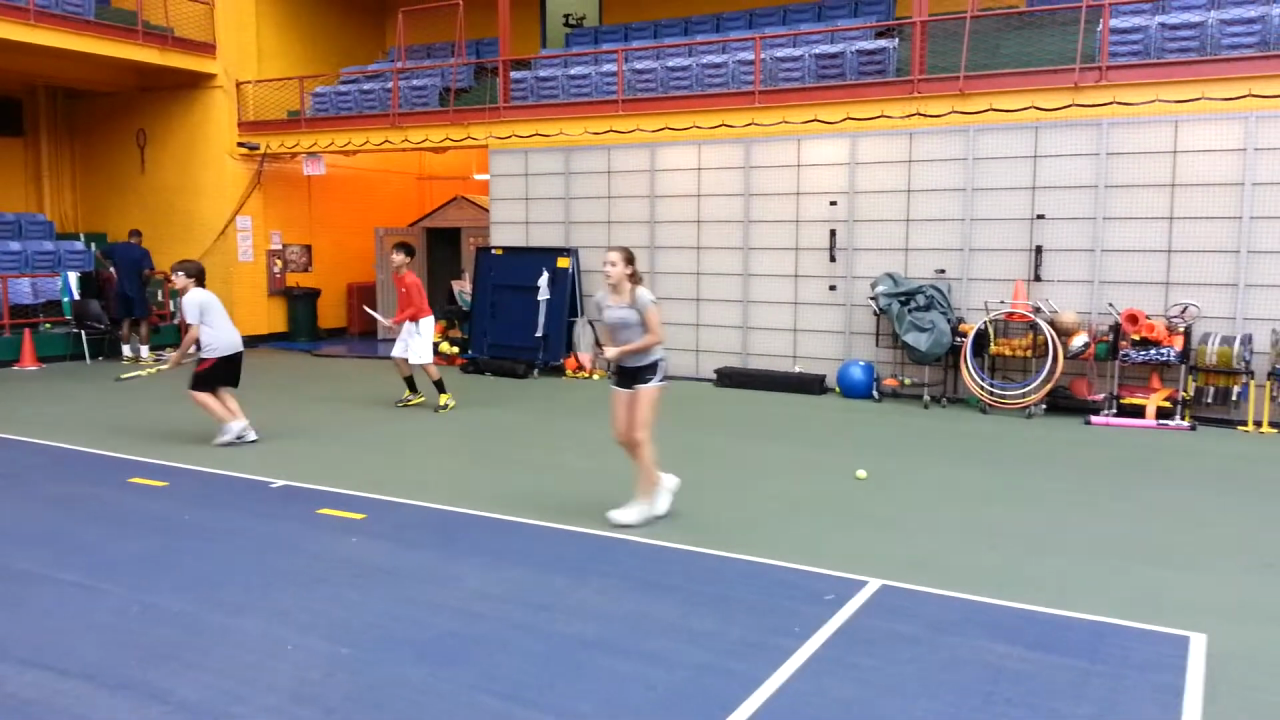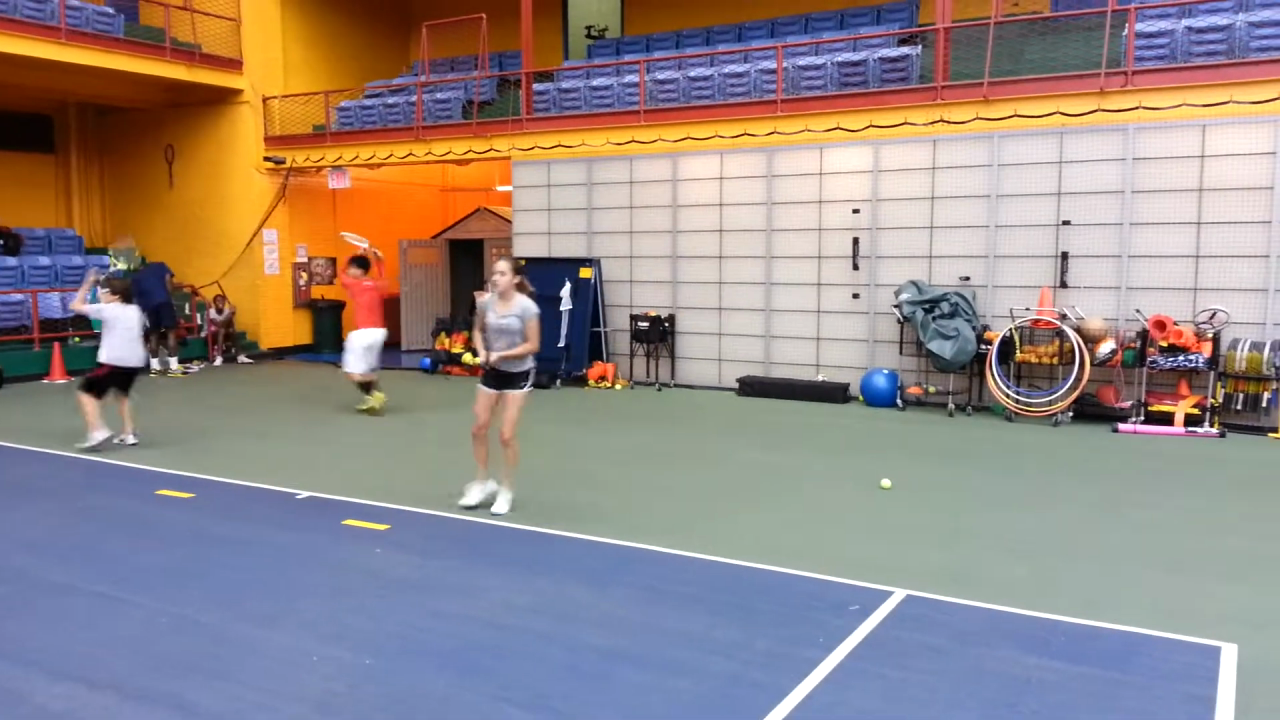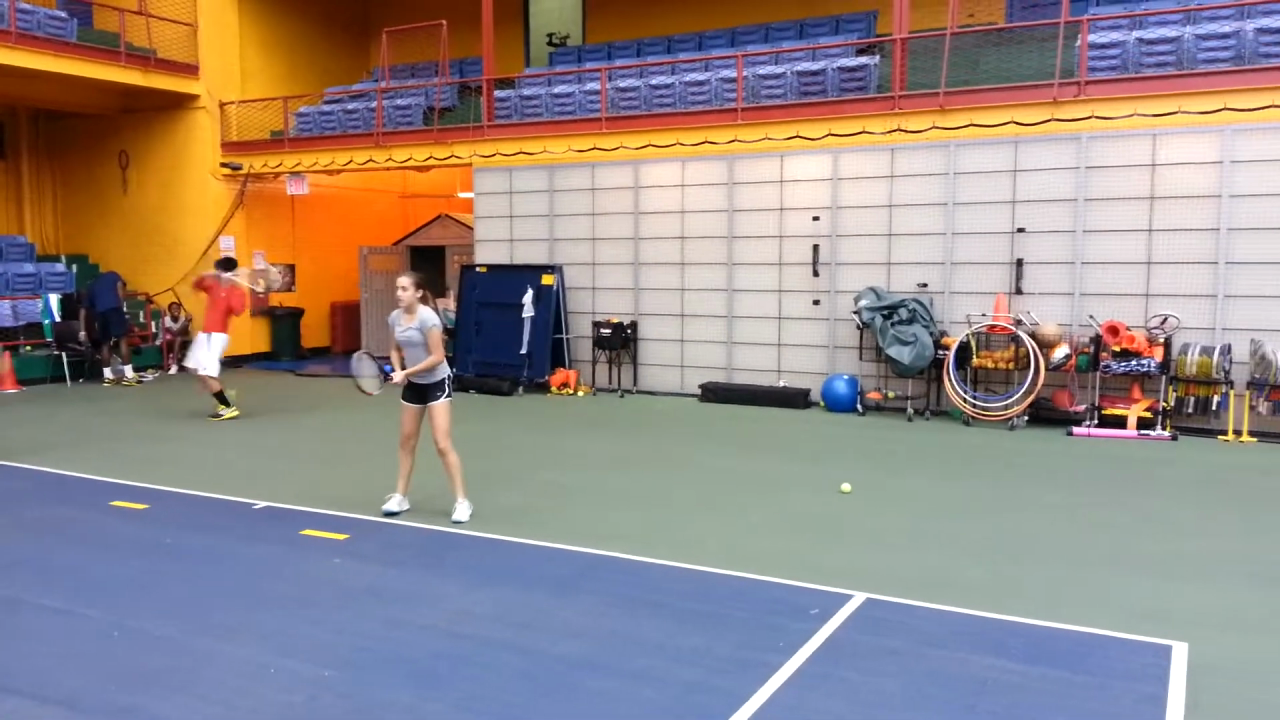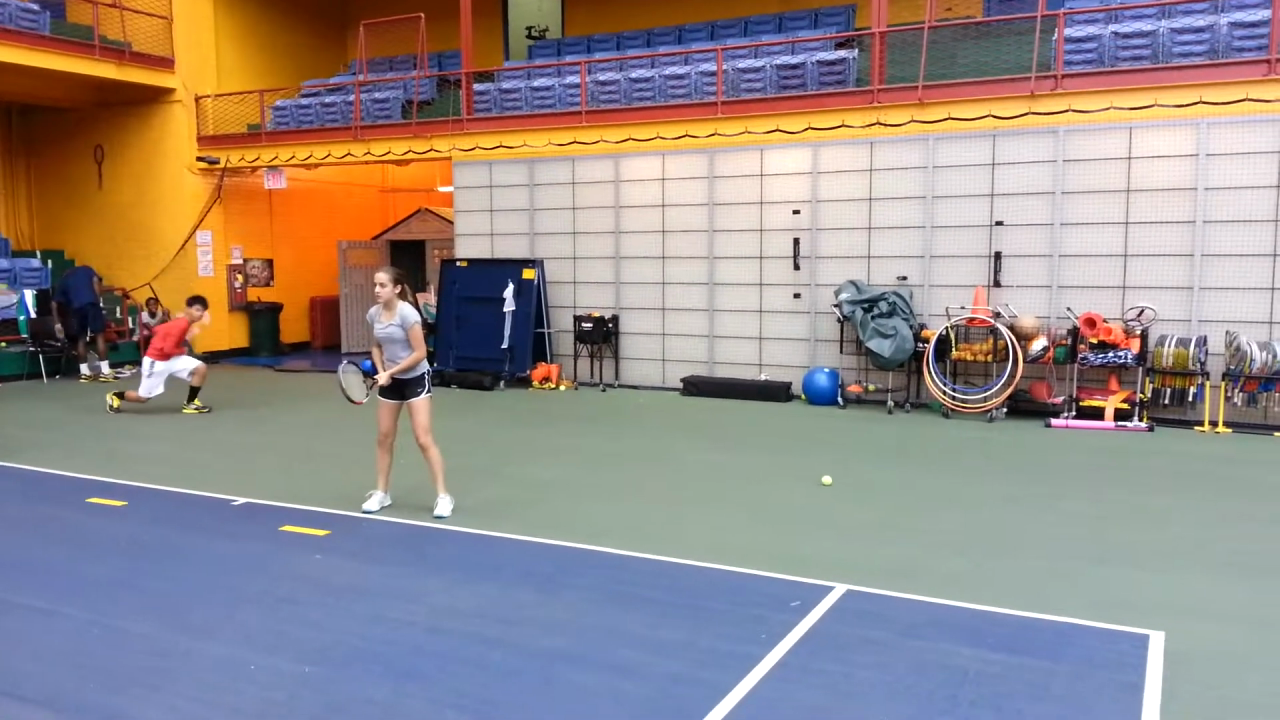
dt=0.7s
person 1, frame 1
left shoulder: (641, 296)
right shoulder: (602, 298)
left elbow: (656, 337)
left wrist: (621, 350)
right wrist: (608, 350)
left hip: (648, 367)
right hip: (623, 368)
left knee: (639, 436)
right knee: (623, 436)
left ankle: (645, 499)
right ankle: (660, 481)
person 1, frame 2
left shoulder: (527, 307)
right shoulder: (486, 302)
left elbow: (533, 345)
right elbow: (478, 330)
left wrist: (502, 354)
right wrist: (481, 351)
left hip: (519, 373)
right hip: (492, 372)
left knee: (507, 436)
right knee: (479, 429)
left ankle: (505, 491)
right ankle: (483, 482)
person 1, frame 3
left shoulder: (427, 317)
right shoulder: (395, 317)
left elbow: (437, 357)
left wrist: (406, 372)
right wrist: (398, 372)
left hip: (436, 382)
right hip: (412, 384)
left knee: (442, 444)
right knee: (406, 441)
left ankle: (462, 502)
right ankle: (400, 497)
person 1, frame 4
left shoulder: (407, 313)
right shoulder: (374, 313)
left elbow: (420, 353)
left wrist: (390, 372)
right wrist: (381, 371)
left hip: (415, 379)
right hip: (390, 381)
left knee: (424, 439)
right knee: (384, 438)
left ankle: (443, 496)
right ankle: (381, 493)
